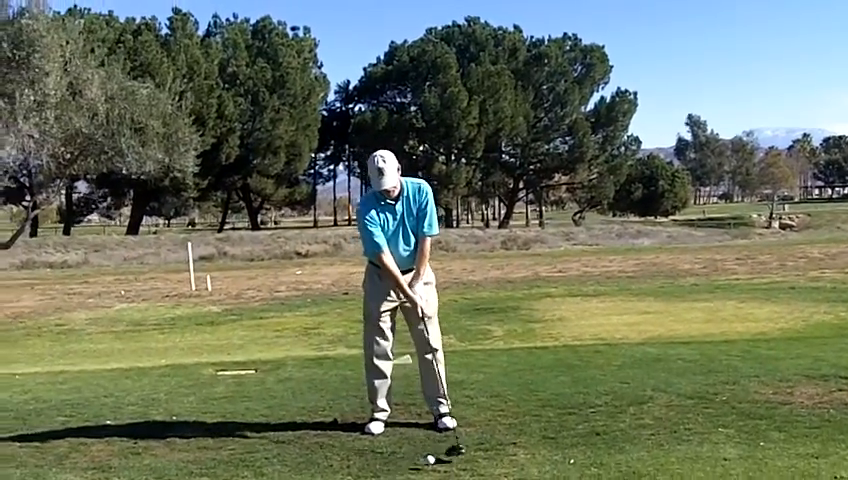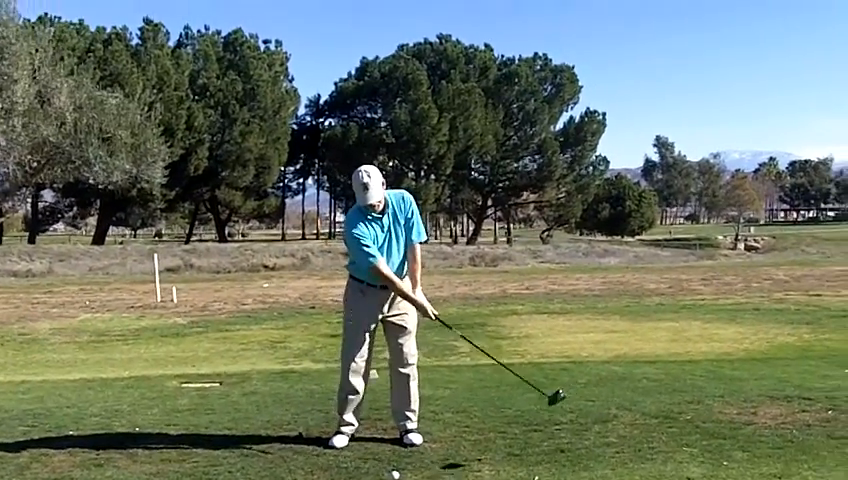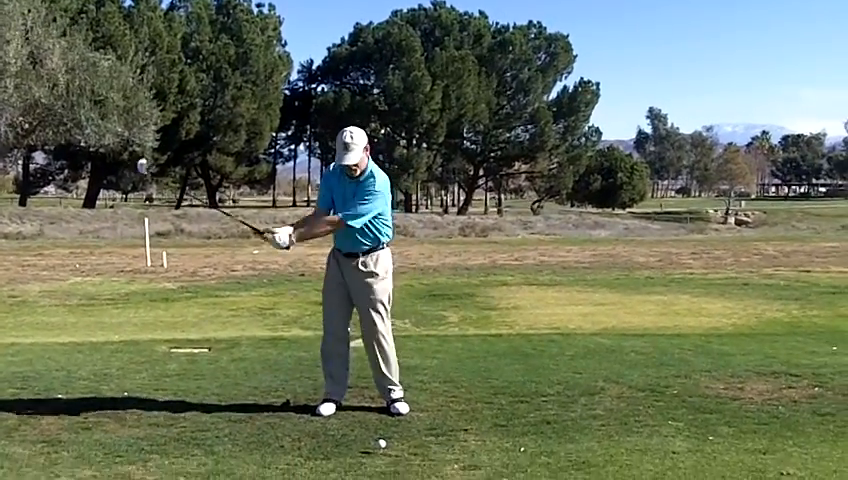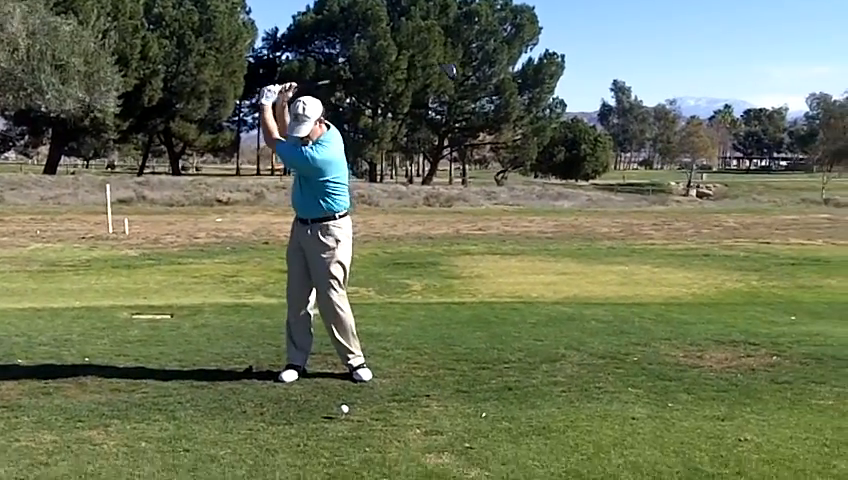
dt=0.5s
person 1, frame 1
left shoulder: (421, 191)
right shoulder: (367, 207)
left elbow: (425, 240)
right elbow: (383, 257)
left wrist: (417, 285)
right wrist: (409, 294)
left hip: (418, 274)
right hip: (380, 278)
left knee: (430, 344)
right knee: (377, 347)
left ankle: (440, 408)
right ankle: (379, 411)
person 1, frame 2
left shoulder: (404, 201)
right shoulder: (354, 223)
left elbow: (413, 249)
right elbow: (379, 269)
left wrist: (417, 289)
right wrist: (414, 300)
left hip: (400, 292)
right hip: (363, 292)
left knee: (405, 360)
right knee: (354, 362)
left ankle: (407, 424)
right ankle: (346, 425)
person 1, frame 3
left shoulder: (376, 185)
right shoulder: (334, 173)
left elbow: (338, 222)
right elbow: (321, 213)
left wrist: (296, 236)
right wrist: (293, 229)
left hip: (372, 262)
right hip: (339, 258)
left knee: (376, 330)
right knee: (334, 330)
left ankle: (393, 394)
right ankle: (334, 394)
person 1, frame 4
left shoulder: (315, 156)
right shoulder: (328, 132)
left elbow: (274, 142)
right elbow: (286, 139)
left wrist: (264, 107)
right wrist: (281, 103)
left hip: (329, 231)
right hip: (302, 226)
left knee: (331, 298)
right knee: (297, 297)
left ankle: (355, 360)
right ankle: (296, 361)
